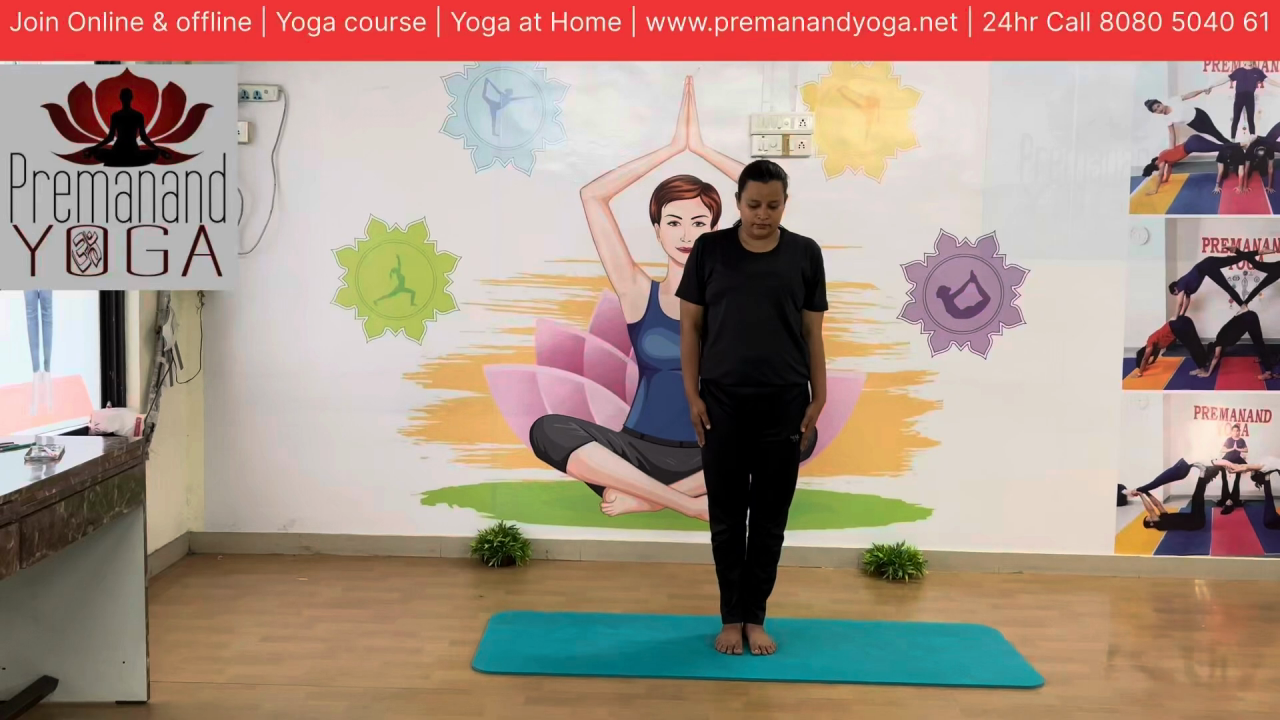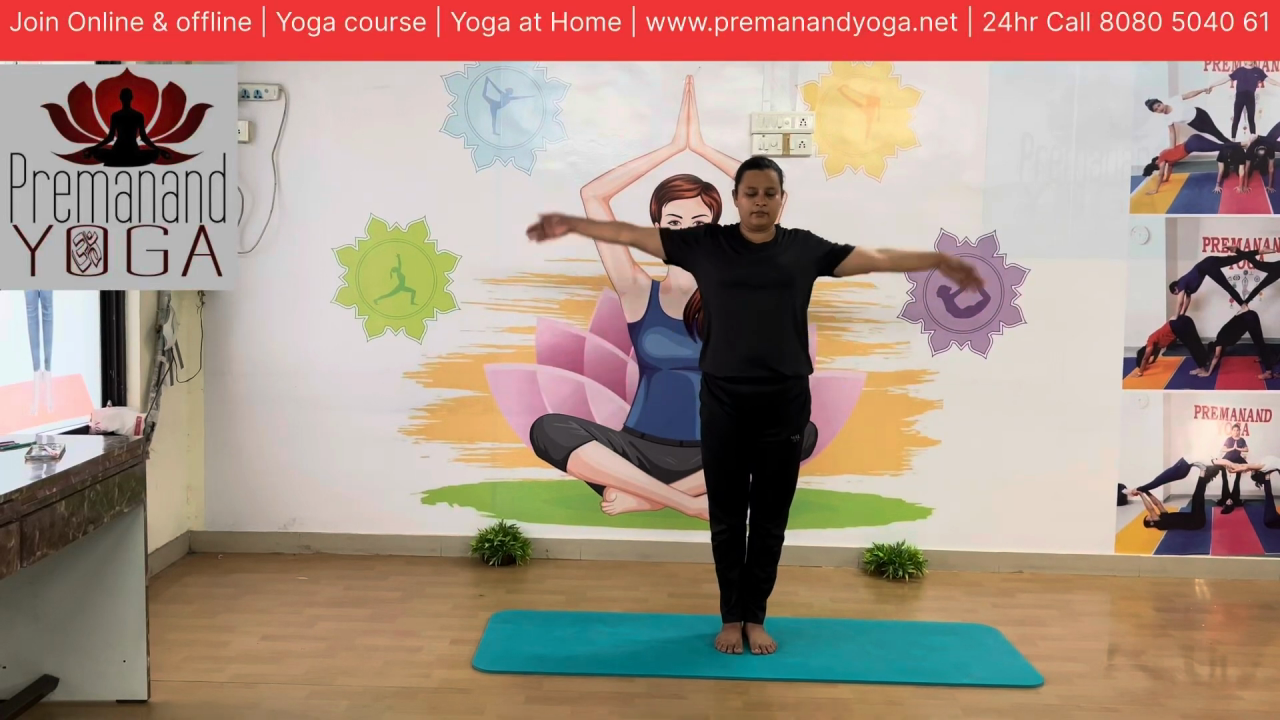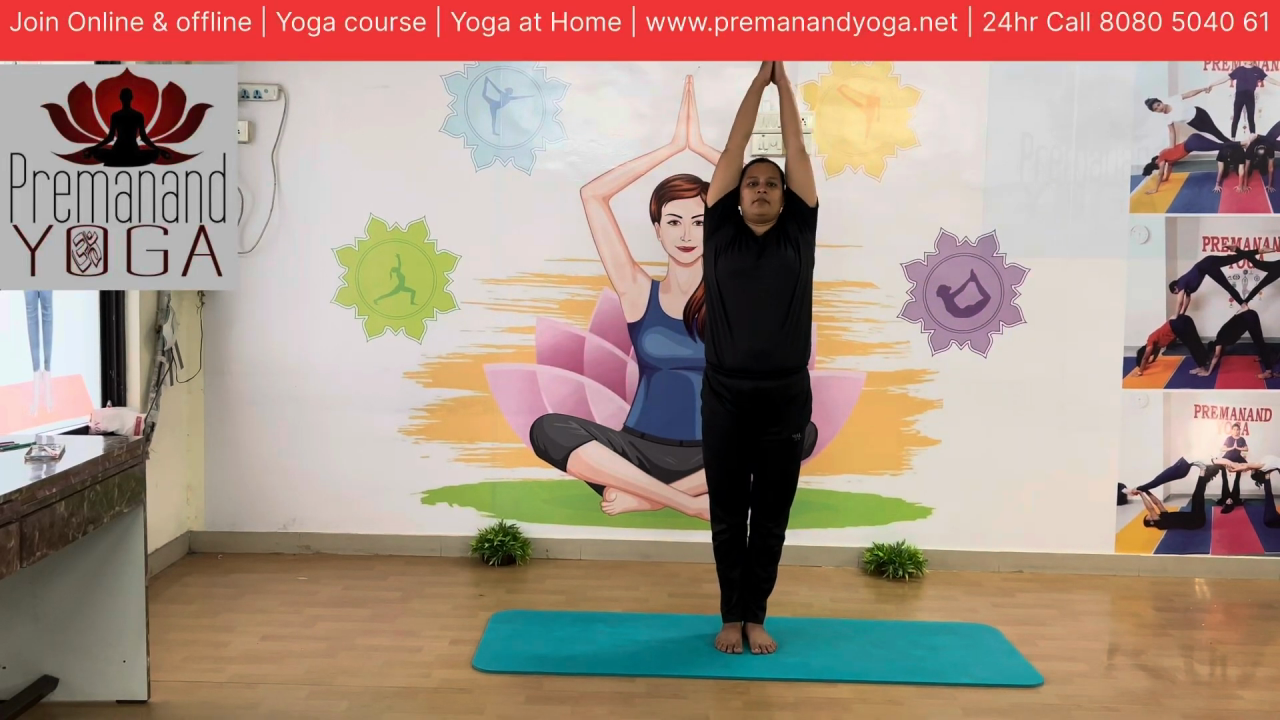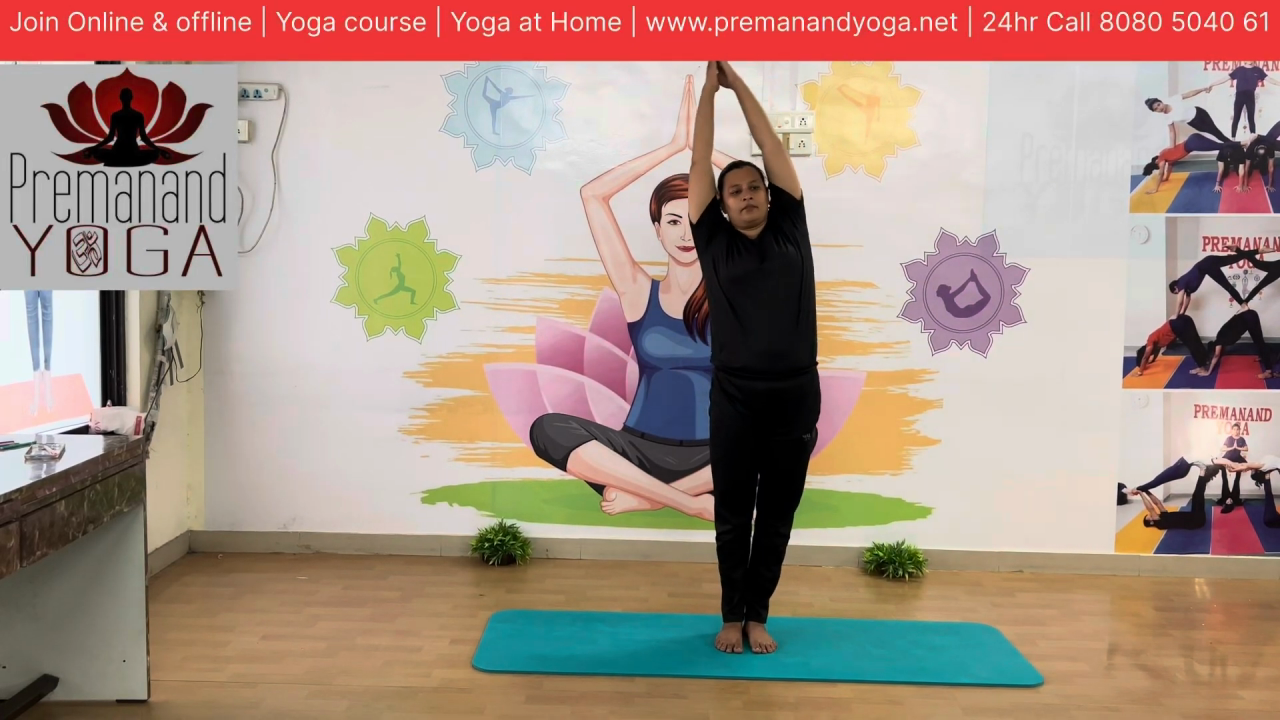
dt=1s
person 1, frame 1
left shoulder: (805, 253)
right shoulder: (709, 249)
left elbow: (812, 331)
right elbow: (691, 326)
left wrist: (818, 400)
right wrist: (693, 394)
left hip: (784, 403)
right hip: (722, 401)
left knee: (770, 516)
right knee: (727, 516)
left ankle: (755, 617)
right ankle: (732, 617)
person 1, frame 2
left shoulder: (804, 247)
right shoulder: (706, 243)
left elbow: (871, 257)
right elbow: (636, 235)
left wrist: (936, 259)
right wrist: (572, 224)
left hip: (785, 398)
right hip: (724, 398)
left knee: (771, 517)
right knee: (727, 515)
left ankle: (755, 615)
right ankle: (731, 616)
person 1, frame 3
left shoulder: (799, 231)
right shoulder: (721, 231)
left elbow: (798, 151)
right elbow: (733, 150)
left wrist: (784, 82)
right wrist: (757, 82)
left hip: (785, 396)
right hip: (725, 395)
left knee: (771, 516)
right knee: (728, 514)
left ankle: (756, 614)
right ankle: (731, 615)
person 1, frame 4
left shoulder: (791, 228)
right shoulder: (714, 242)
left elbow: (774, 149)
right elbow: (699, 165)
left wrist: (739, 86)
right wrist: (708, 93)
left hip: (795, 393)
right hip: (735, 395)
left knee: (777, 514)
right knee: (732, 514)
left ankle: (757, 615)
right ankle: (732, 616)
person 2, frame 1
right shoulder: (637, 293)
right elbow: (592, 196)
left wrist: (700, 147)
right wrist: (673, 147)
left hip: (709, 457)
right hip: (641, 453)
right knee: (548, 431)
left ankle: (643, 497)
right ankle: (692, 502)
person 2, frame 2
right shoulder: (638, 292)
right elbow: (593, 196)
left wrist: (700, 146)
right wrist: (673, 147)
right hip: (642, 452)
left knee: (801, 433)
right knee: (548, 430)
left ankle: (646, 497)
right ankle: (694, 503)
person 2, frame 3
right shoulder: (637, 290)
right elbow: (592, 195)
left wrist: (699, 145)
right wrist: (673, 145)
left hip: (712, 458)
right hip: (641, 452)
left knee: (800, 432)
right knee: (547, 430)
left ankle: (645, 496)
right ankle: (693, 503)
person 2, frame 4
right shoulder: (635, 289)
right elbow: (591, 194)
right wrist: (676, 146)
left hip: (706, 451)
right hip: (639, 450)
right knee: (547, 430)
left ankle: (647, 494)
right ankle: (691, 500)
